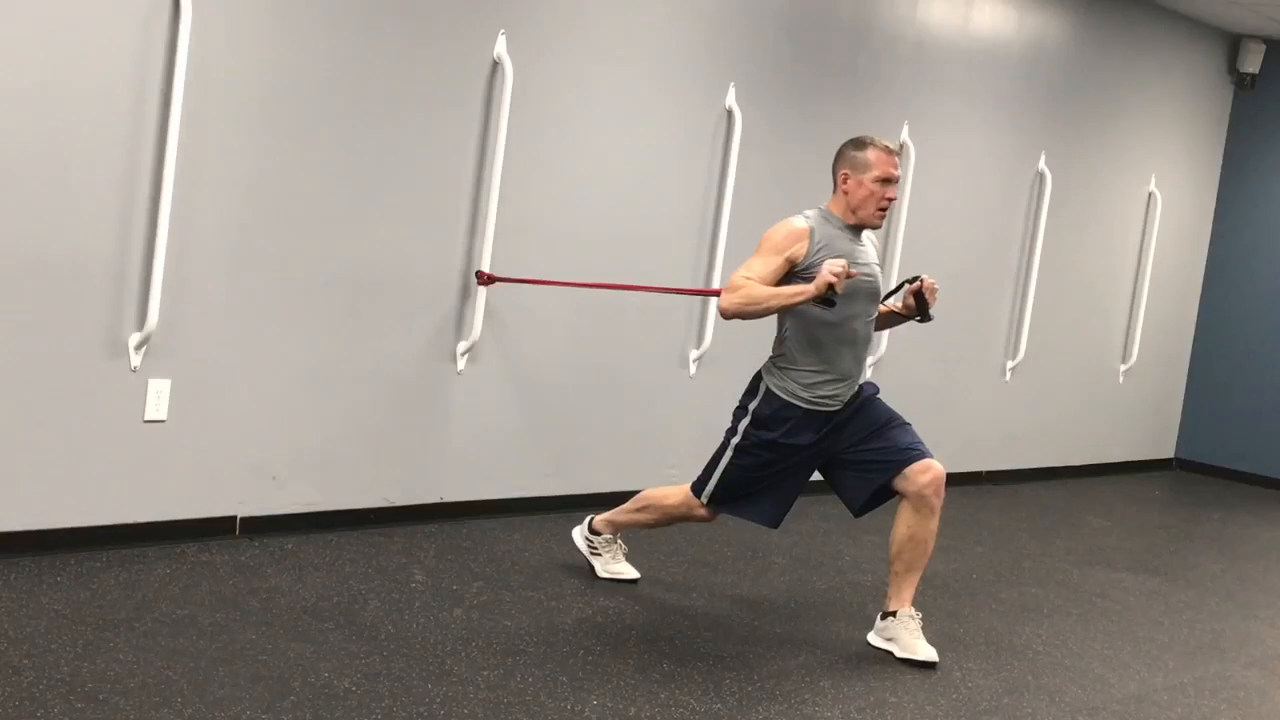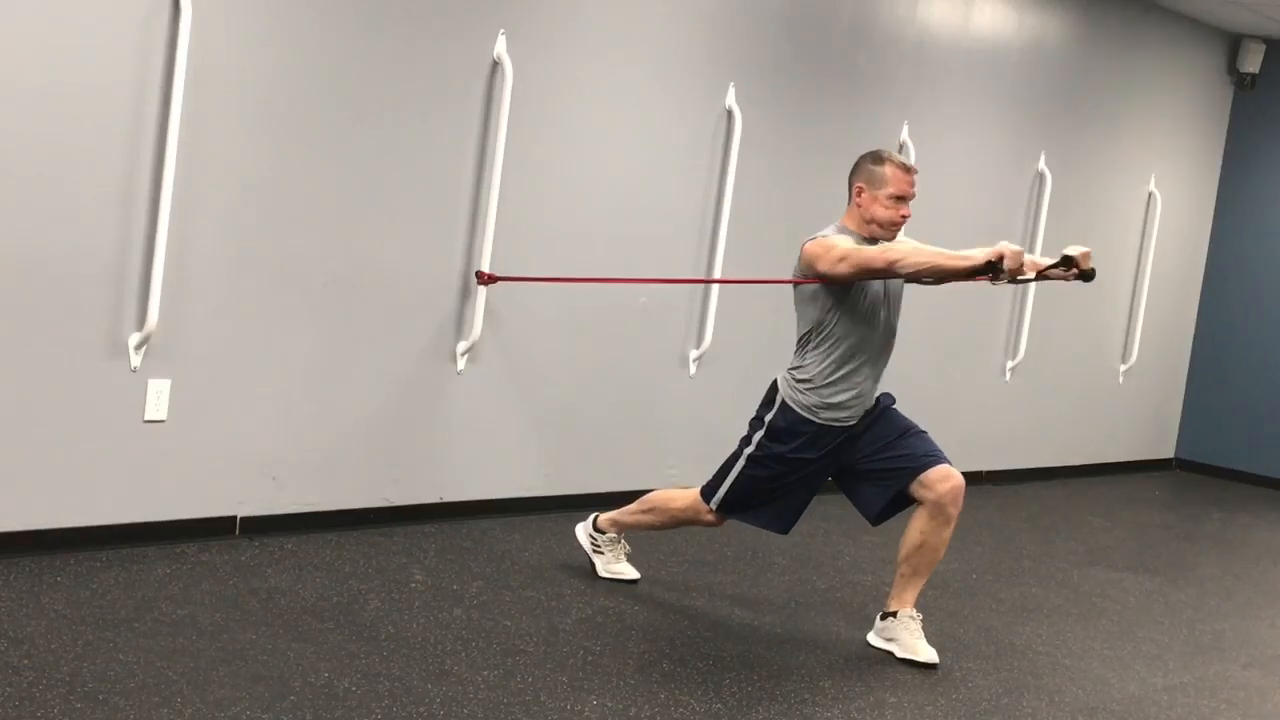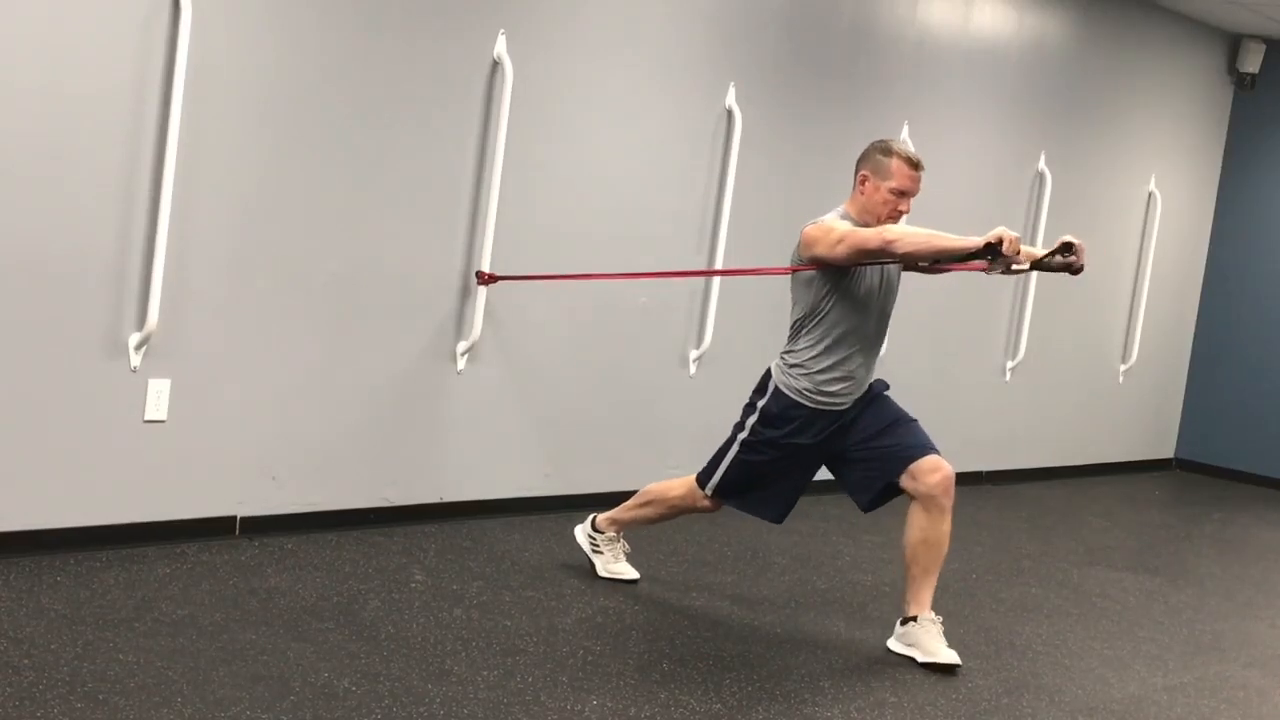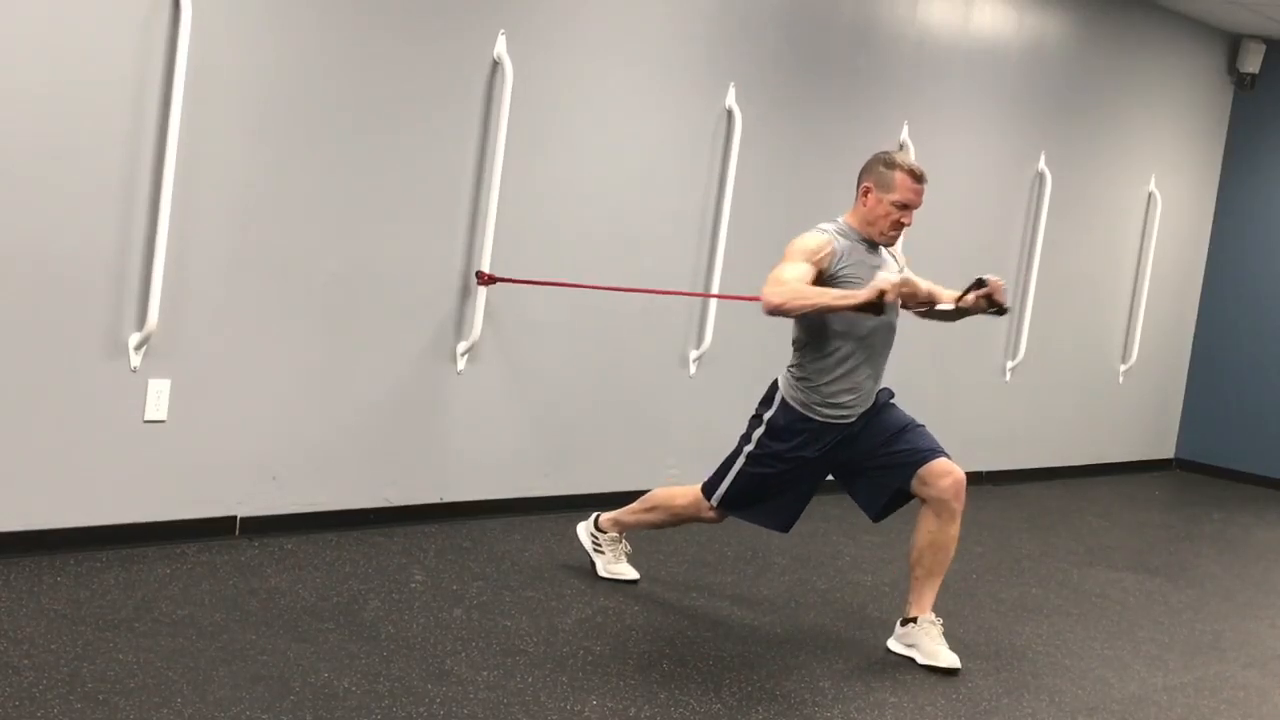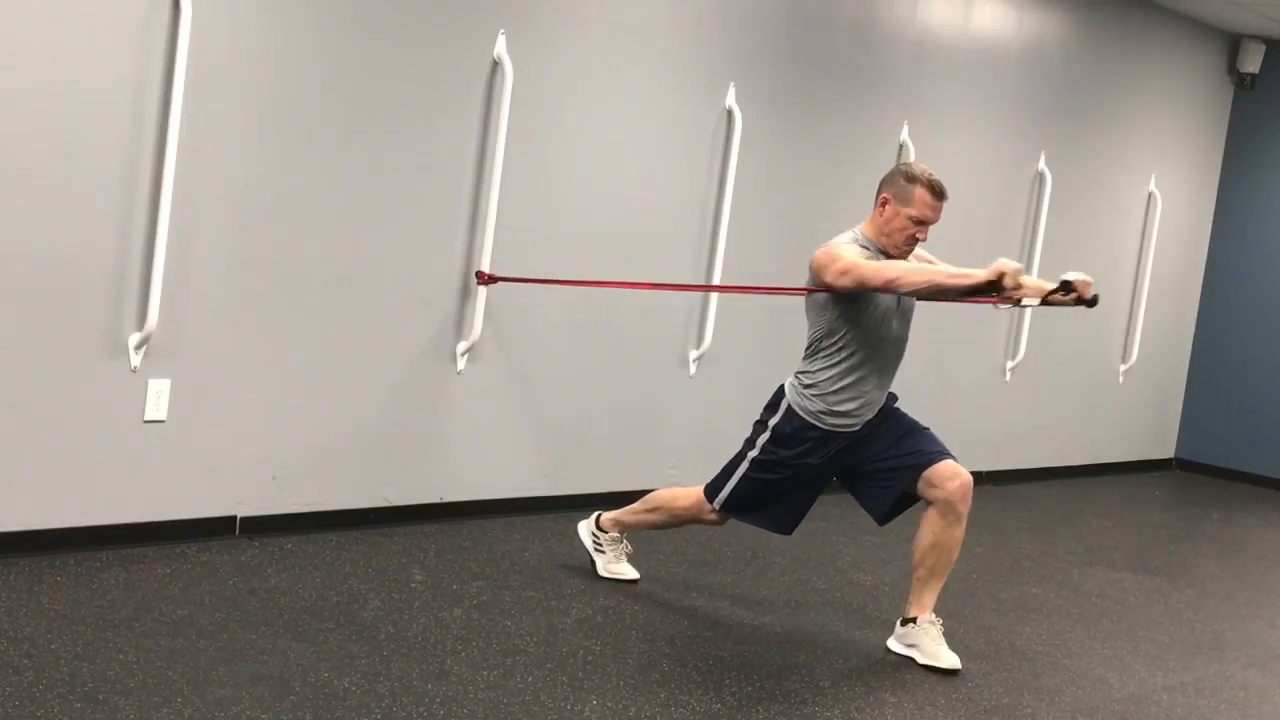
dt=0.7s
person 1, frame 1
left shoulder: (865, 241)
right shoulder: (798, 233)
right elbow: (732, 301)
left wrist: (903, 310)
right wrist: (811, 290)
left hip: (850, 404)
right hip: (784, 407)
left knee: (927, 481)
right knee: (702, 504)
left ankle: (897, 619)
right ankle: (599, 530)
person 1, frame 2
left shoulder: (895, 246)
right shoulder: (824, 248)
left elbow: (961, 261)
right elbow: (890, 263)
left wrist: (1045, 263)
right wrist: (986, 258)
left hip: (864, 416)
right hip: (800, 418)
left knee: (945, 489)
right knee: (710, 509)
left ankle: (895, 620)
right ankle: (603, 528)
person 1, frame 3
left shoulder: (892, 236)
right shoulder: (823, 233)
left elbow: (953, 255)
right elbow: (886, 243)
left wrist: (1041, 254)
right wrist: (981, 242)
left hip: (857, 402)
right hip: (792, 404)
left knee: (935, 481)
right knee: (707, 495)
left ankle: (916, 624)
right ankle: (602, 529)
person 1, frame 4
left shoulder: (888, 252)
right shoulder: (820, 245)
left elbow: (936, 304)
right elbow: (777, 297)
left wrist: (972, 300)
right wrist: (857, 297)
left hip: (866, 414)
right hip: (801, 417)
left knee: (947, 485)
right knee: (712, 505)
left ankle: (916, 626)
right ankle: (605, 528)
person 1, frame 5
left shoulder: (912, 259)
right shoulder: (839, 255)
left elbow: (986, 286)
right elbow: (891, 280)
left wrist: (1051, 290)
right wrist: (982, 276)
left hip: (871, 420)
right hip: (806, 421)
left knee: (954, 487)
right knee: (714, 507)
left ankle: (915, 625)
right ankle: (607, 526)
